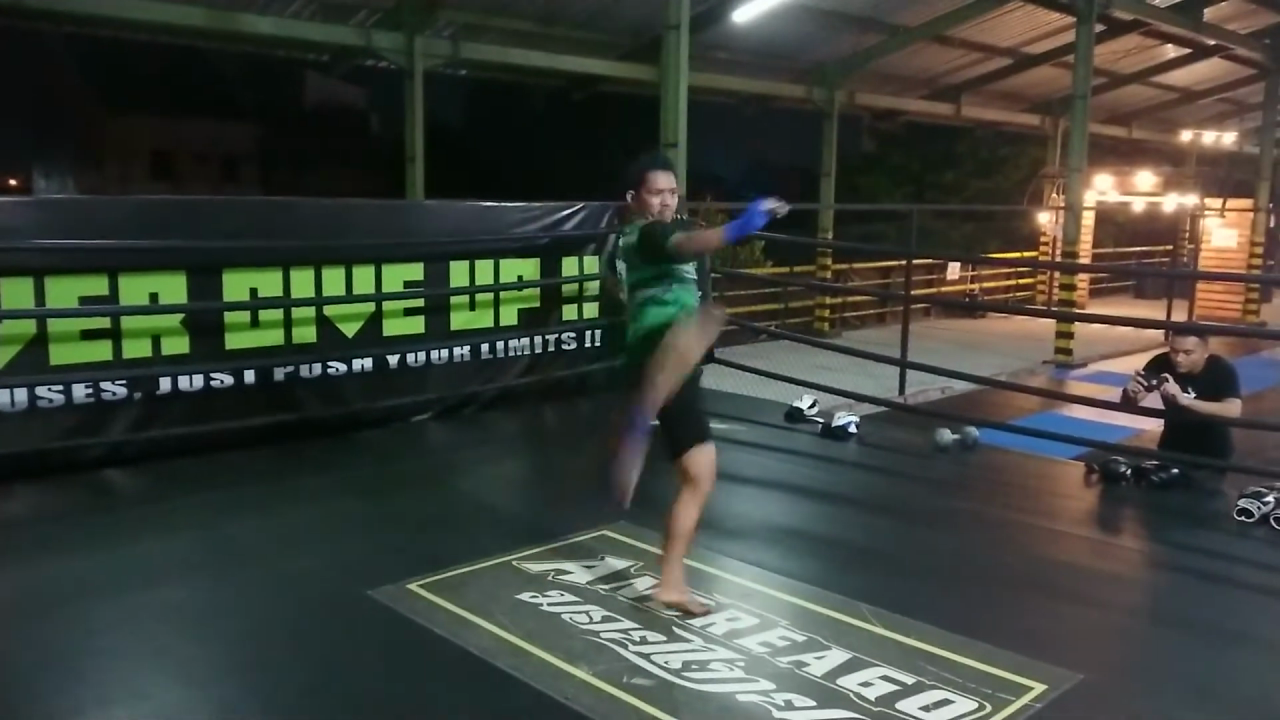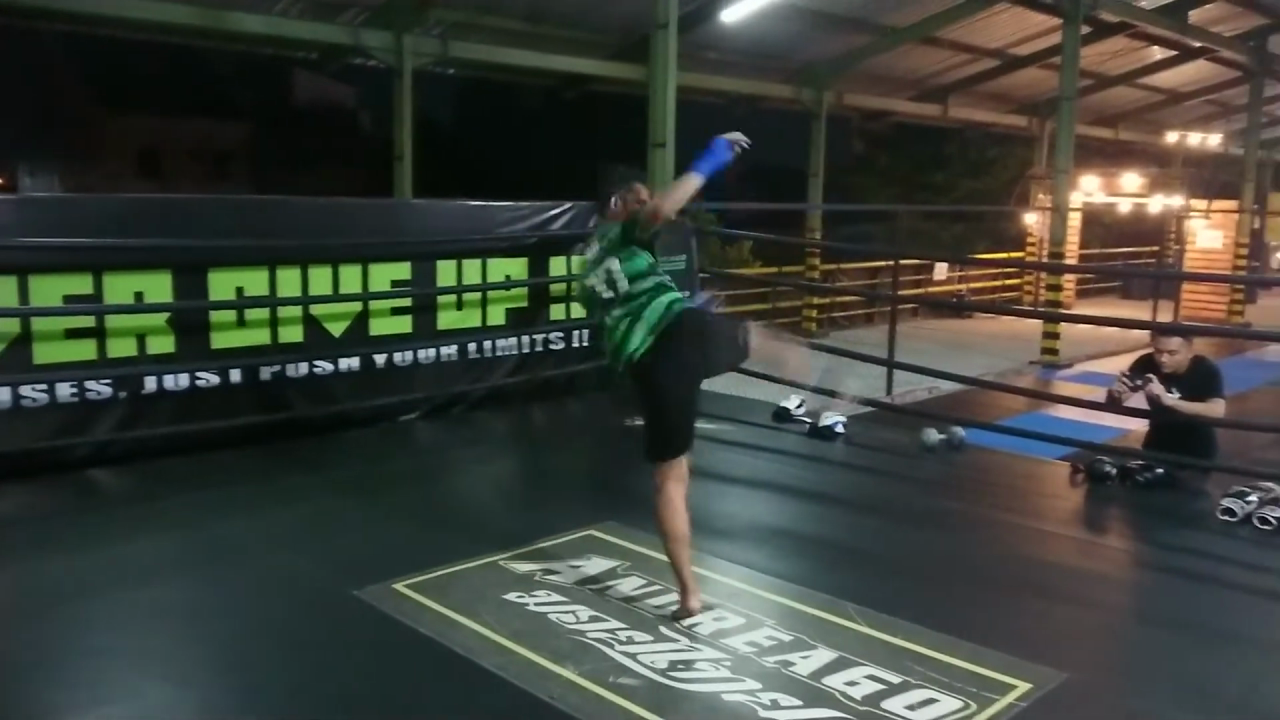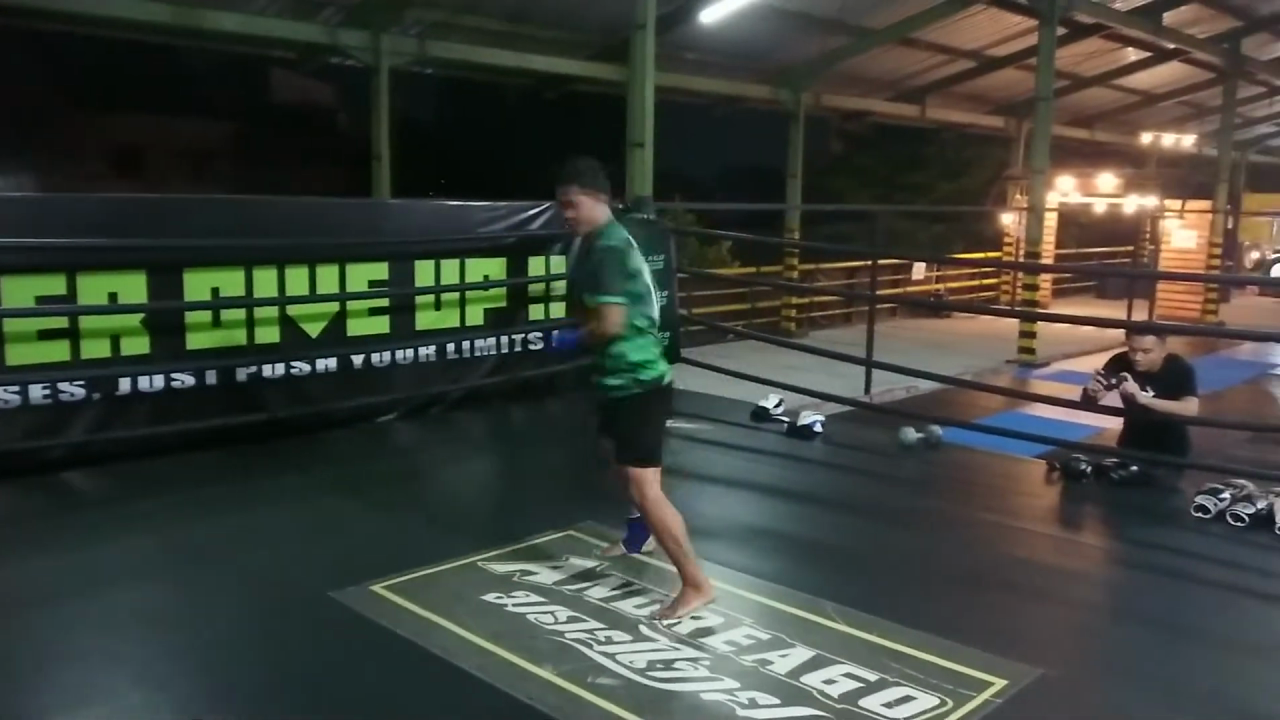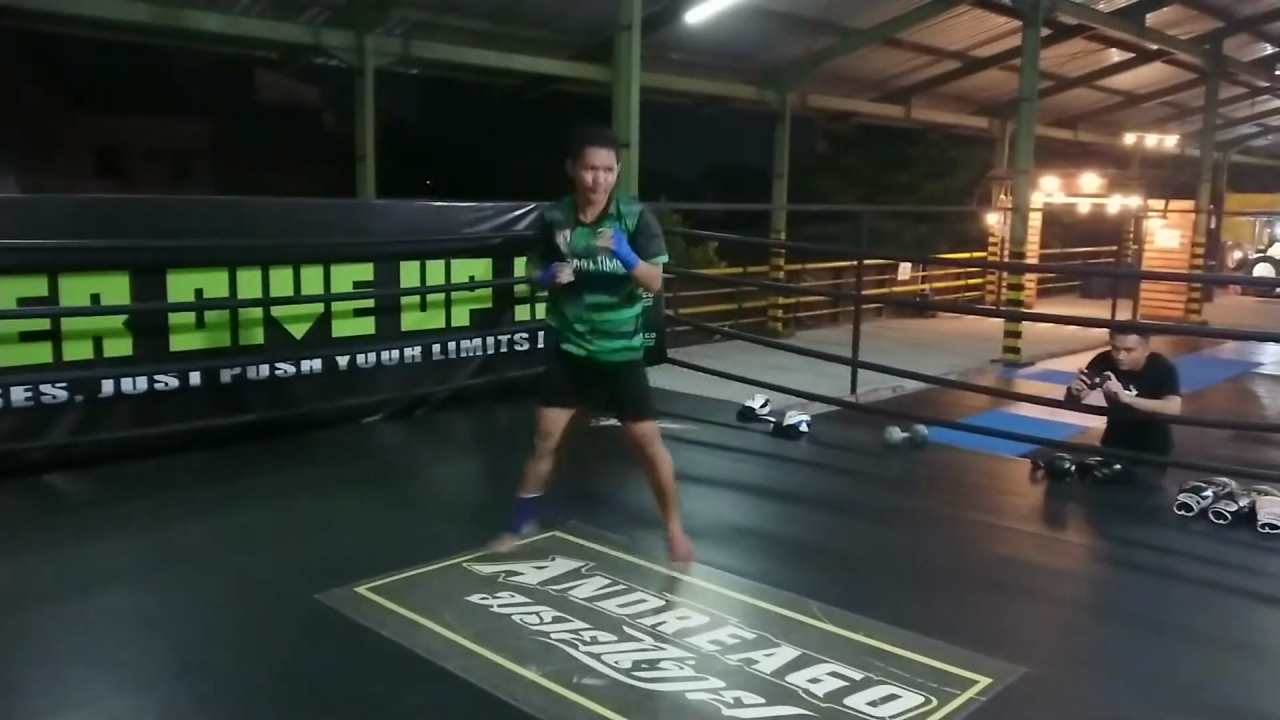
dt=0.3s
person 1, frame 1
left shoulder: (631, 244)
right shoulder: (647, 235)
right elbow: (693, 242)
right wrist: (744, 224)
right hip: (659, 351)
left knee: (700, 477)
right knee: (700, 324)
left ankle: (672, 583)
right ankle: (638, 421)
person 1, frame 2
left shoulder: (593, 259)
right shoulder: (630, 236)
right elbow: (662, 208)
right wrist: (711, 158)
left hip: (651, 368)
right hip: (696, 332)
left knee: (670, 480)
right knee: (754, 338)
left ankle: (689, 592)
person 1, frame 3
left shoulder: (602, 249)
right shoulder: (617, 240)
left elbow: (610, 324)
left wrist: (571, 337)
right wrist: (588, 327)
left hip: (632, 382)
right hip: (631, 377)
left knee: (645, 485)
right knee: (624, 457)
left ankle: (695, 582)
right ankle: (642, 531)
person 1, frame 4
left shoulder: (635, 217)
right shoulder: (554, 219)
left elbow: (653, 281)
right elbow: (536, 278)
left wrist: (623, 251)
right wrist: (551, 276)
left hip: (621, 351)
right hip: (571, 350)
left knee: (647, 442)
right knee: (545, 437)
left ankle: (672, 525)
right ankle: (524, 518)
